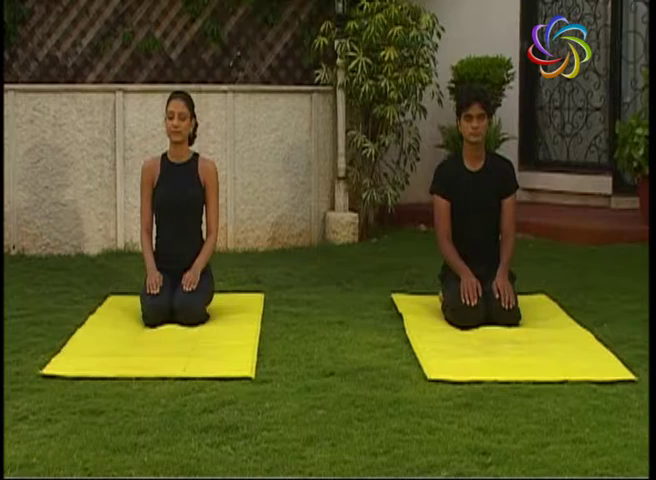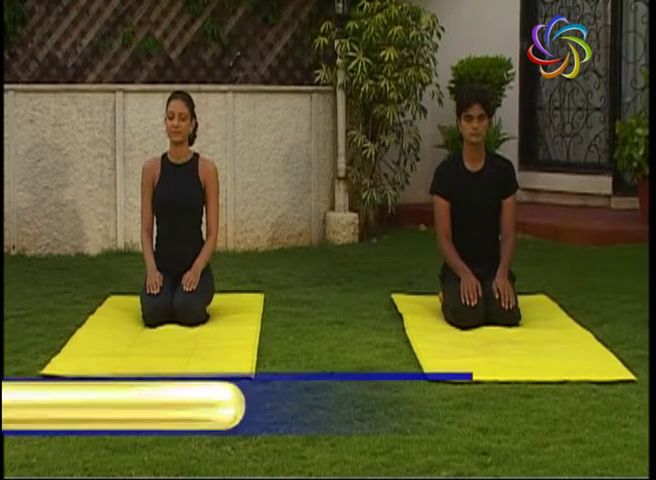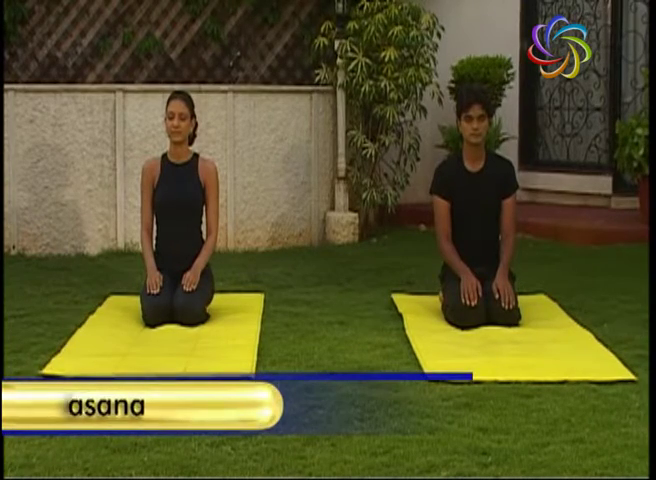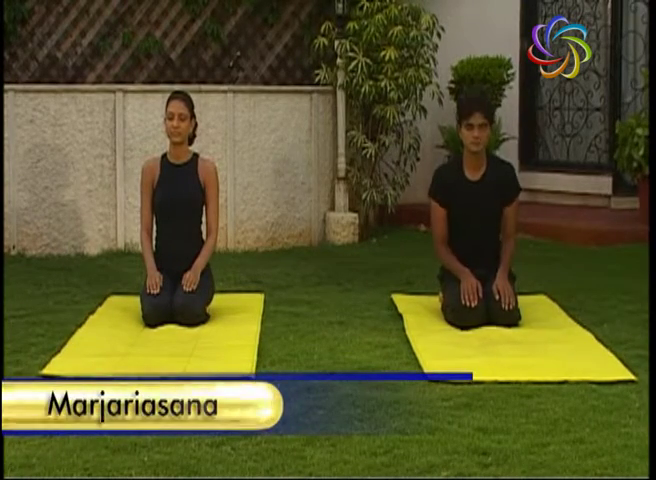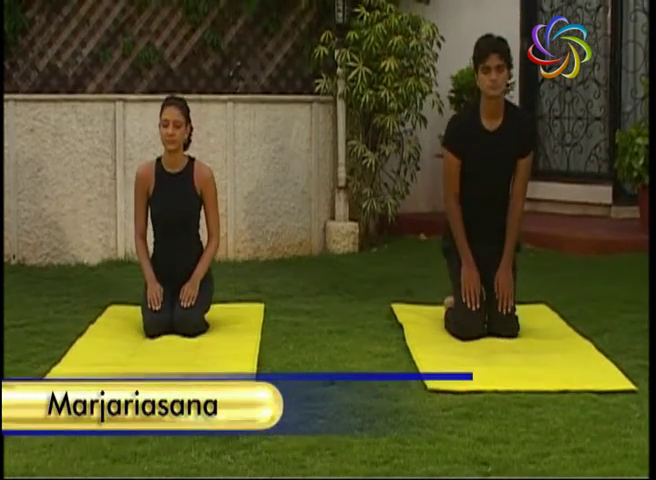
dt=1s
person 1, frame 1
left shoulder: (503, 169)
right shoulder: (446, 172)
left elbow: (508, 233)
right elbow: (444, 238)
left wrist: (503, 273)
right wrist: (465, 274)
left hip: (494, 266)
right hip: (458, 267)
left knee: (507, 314)
right knee: (467, 315)
left ankle: (491, 290)
right ankle: (449, 296)
person 1, frame 2
left shoulder: (503, 170)
right shoulder: (446, 172)
left elbow: (508, 233)
right elbow: (444, 238)
left wrist: (502, 273)
right wrist: (465, 274)
left hip: (494, 266)
right hip: (458, 268)
left knee: (507, 315)
right knee: (467, 316)
left ankle: (490, 291)
right ankle: (449, 295)
person 1, frame 3
left shoulder: (504, 170)
right shoulder: (445, 172)
left elbow: (508, 233)
right elbow: (444, 238)
left wrist: (502, 273)
right wrist: (465, 274)
left hip: (493, 266)
right hip: (458, 268)
left knee: (507, 314)
right knee: (467, 315)
left ankle: (490, 291)
right ankle: (449, 295)
person 1, frame 4
left shoulder: (505, 174)
right shoulder: (444, 177)
left elbow: (509, 236)
right elbow: (440, 242)
left wrist: (503, 274)
right wrist: (464, 275)
left hip: (493, 268)
right hip: (458, 270)
left knee: (507, 315)
right knee: (468, 315)
left ankle: (489, 296)
right ankle: (450, 298)
person 1, frame 5
left shoulder: (521, 126)
right shoulder: (460, 126)
left elbow: (517, 199)
right elbow: (451, 198)
left wrist: (506, 263)
right wrist: (467, 263)
left hip: (500, 235)
right hip: (462, 235)
left knee: (504, 326)
right knee: (469, 327)
left ankle: (490, 305)
right ankle: (454, 307)
person 2, frame 1
left shoulder: (206, 168)
right shoulder: (151, 168)
left elbow: (212, 231)
right elbow: (145, 229)
left wrist: (196, 269)
right wrist: (151, 269)
left hip: (195, 265)
right hip: (162, 265)
left knee: (187, 310)
right knee: (154, 312)
left ankle: (193, 296)
right ankle: (165, 295)
person 2, frame 2
left shoulder: (206, 169)
right shoulder: (152, 168)
left elbow: (212, 232)
right elbow: (146, 229)
left wrist: (196, 269)
right wrist: (151, 268)
left hip: (195, 264)
right hip: (162, 265)
left knee: (187, 310)
right knee: (154, 312)
left ankle: (197, 296)
right ankle: (163, 296)
person 2, frame 3
left shoulder: (206, 169)
right shoulder: (152, 168)
left elbow: (212, 231)
right elbow: (146, 229)
left wrist: (196, 269)
right wrist: (151, 269)
left hip: (195, 264)
right hip: (162, 265)
left knee: (187, 310)
right knee: (154, 312)
left ankle: (195, 296)
right ankle: (165, 295)
person 2, frame 4
left shoulder: (206, 169)
right shoulder: (151, 168)
left elbow: (212, 231)
right elbow: (145, 229)
left wrist: (196, 269)
right wrist: (151, 269)
left hip: (195, 265)
right hip: (162, 265)
left knee: (187, 310)
right knee: (154, 312)
left ankle: (194, 297)
right ankle: (164, 295)
person 2, frame 5
left shoulder: (202, 174)
right shoulder: (145, 174)
left elbow: (214, 238)
right elbow: (139, 236)
left wrist: (195, 280)
right wrist: (151, 280)
left hip: (194, 270)
right hip: (160, 272)
left knee: (187, 324)
right knee: (155, 325)
left ankle: (191, 311)
right ankle: (164, 308)
